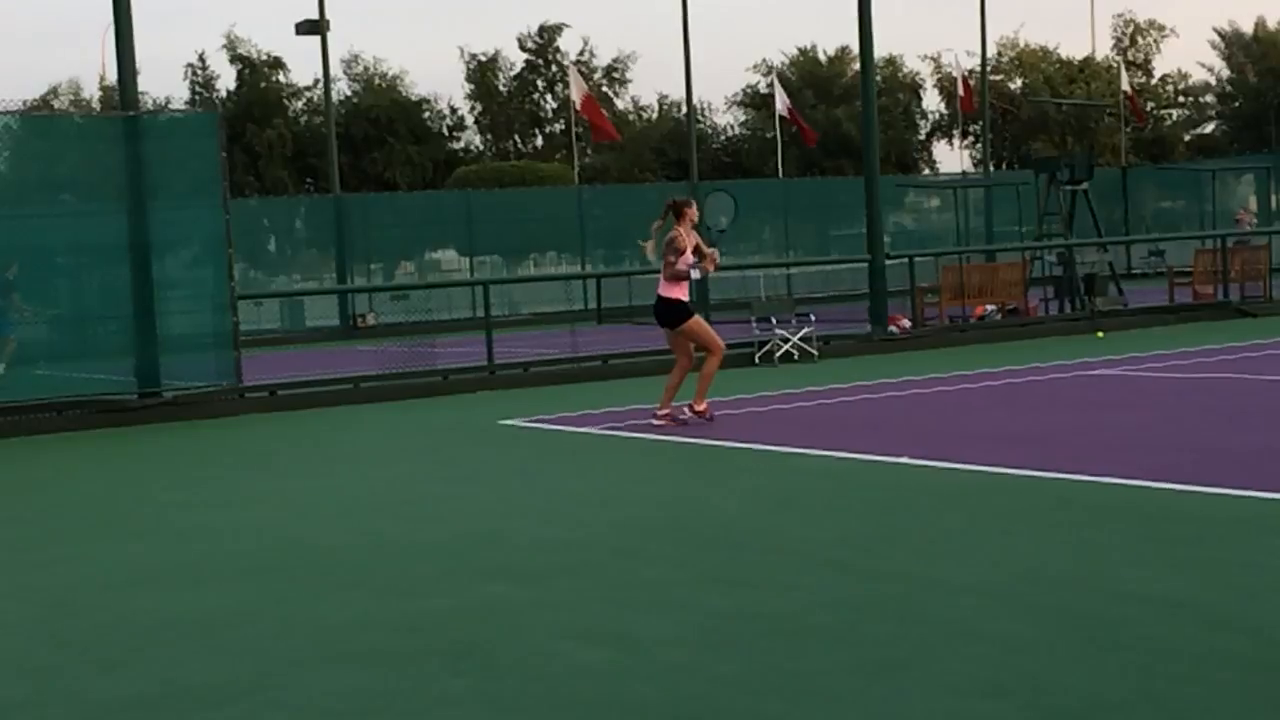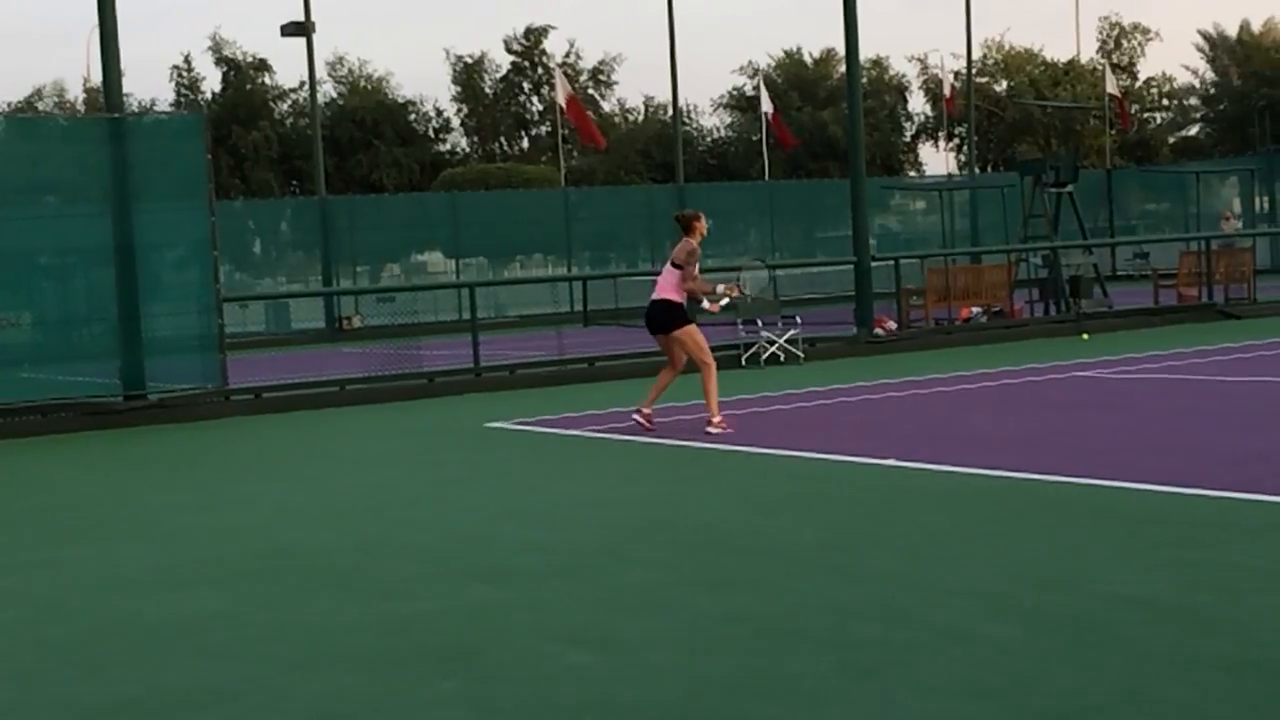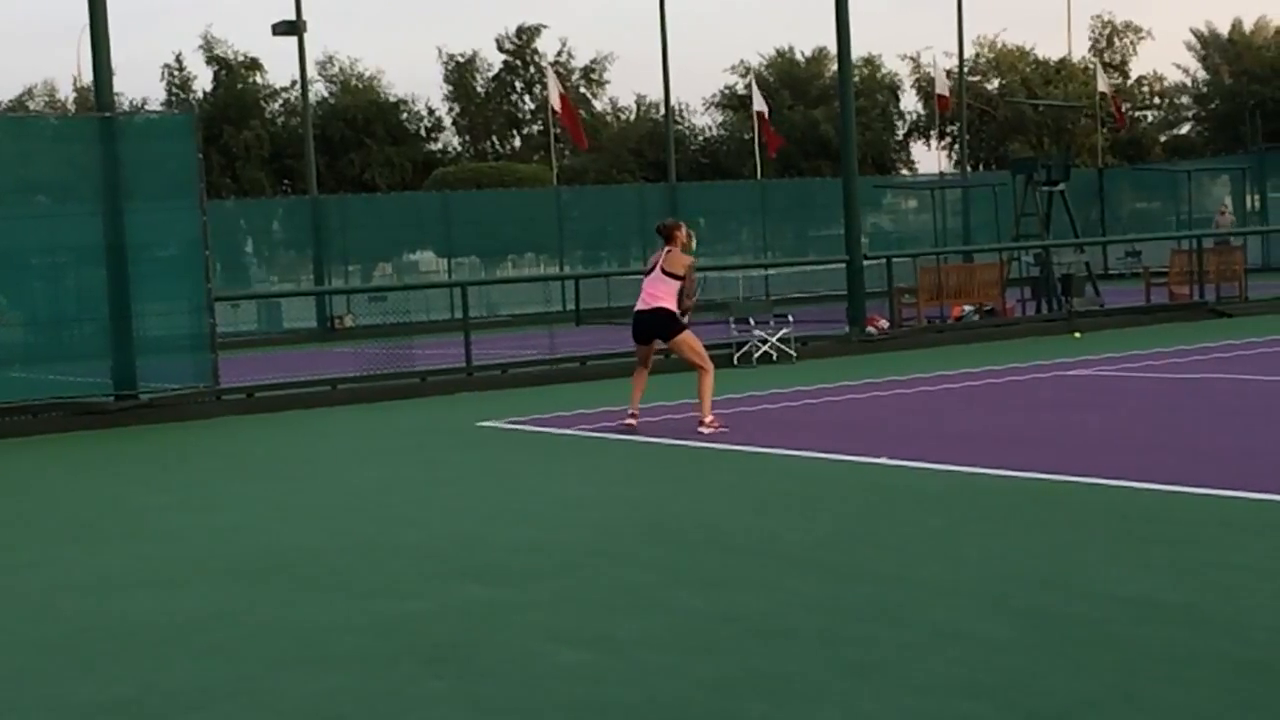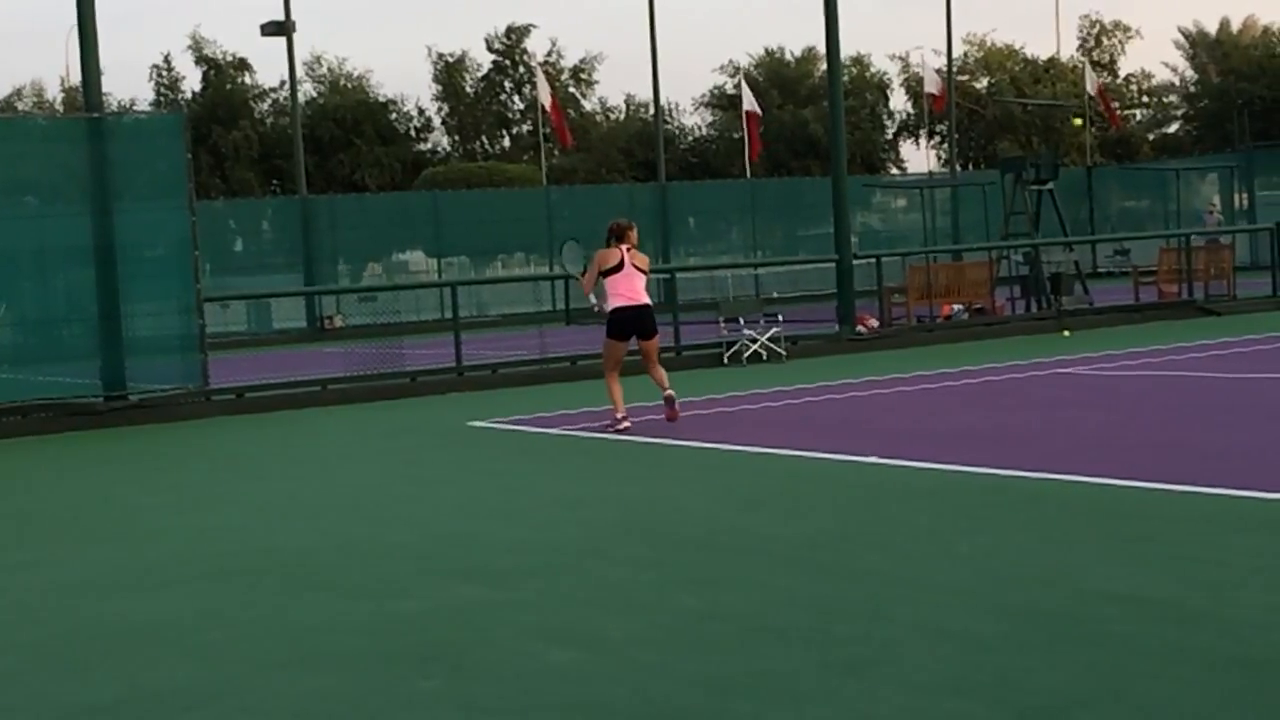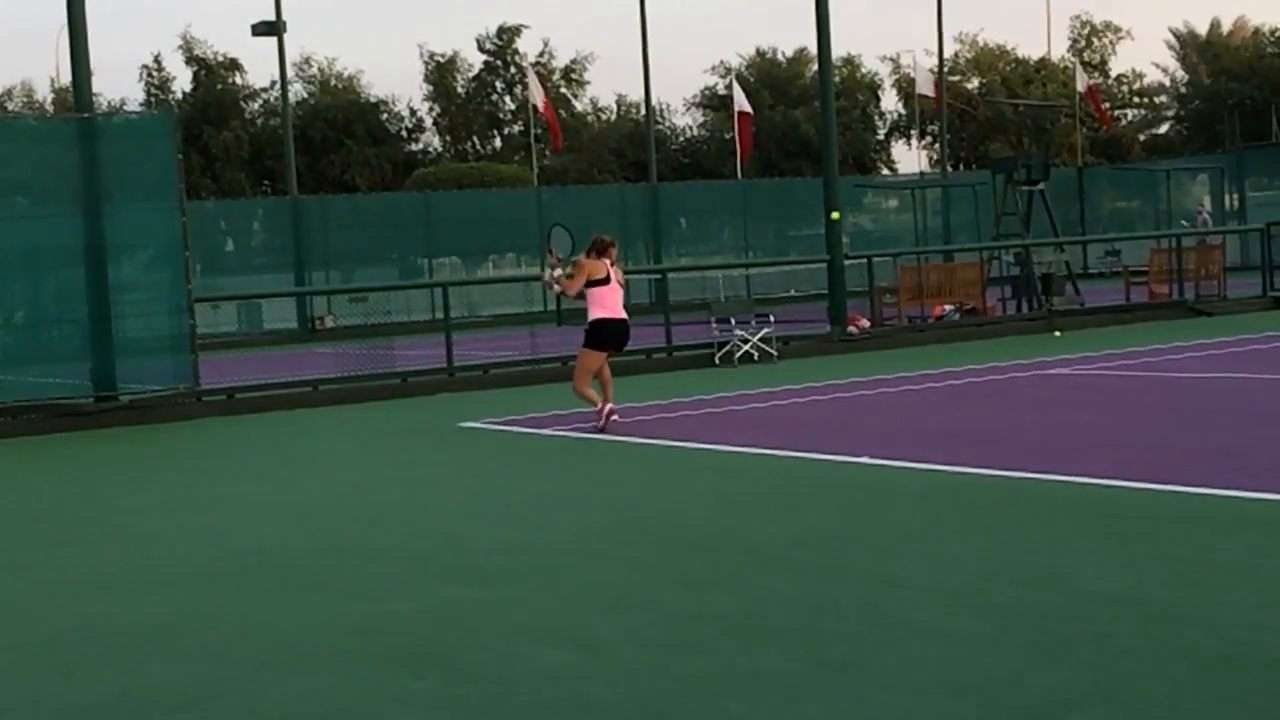
dt=1s
person 1, frame 1
left shoulder: (692, 236)
right shoulder: (675, 238)
left elbow: (709, 259)
right elbow: (668, 274)
left wrist: (712, 256)
right wrist: (698, 272)
left hip: (668, 306)
right hip: (672, 306)
left knee: (685, 360)
right knee: (717, 349)
left ankle: (662, 412)
right ankle: (698, 405)
person 1, frame 2
left shoulder: (684, 247)
right shoulder: (691, 249)
left elbow: (694, 284)
right elbow: (688, 286)
left wrist: (721, 289)
right wrist: (706, 304)
left hip: (655, 311)
right hip: (670, 310)
left knee: (676, 364)
right knee: (708, 364)
left ankle: (644, 410)
right ankle: (715, 420)
person 1, frame 3
left shoulder: (654, 258)
right shoulder: (686, 261)
right elbow: (686, 301)
right wrist: (683, 314)
left hip: (641, 318)
right hip: (665, 318)
left knee: (643, 366)
right knee: (705, 367)
left ankle: (632, 413)
right ankle: (706, 419)
person 1, frame 4
left shoulder: (602, 255)
right shoulder: (644, 259)
left elbow: (587, 289)
left wrist: (585, 279)
left hip: (620, 316)
right hip: (645, 312)
left knee: (611, 372)
right knee: (652, 365)
left ankle: (620, 416)
right ankle: (667, 389)
person 1, frame 5
left shoulder: (588, 265)
right shoulder: (618, 272)
left elbow: (571, 291)
left wrist: (557, 271)
right wrist: (558, 286)
left hip: (602, 327)
right hip: (622, 328)
left knee: (580, 386)
right knee: (600, 361)
left ankle: (602, 406)
right ankle: (609, 408)
